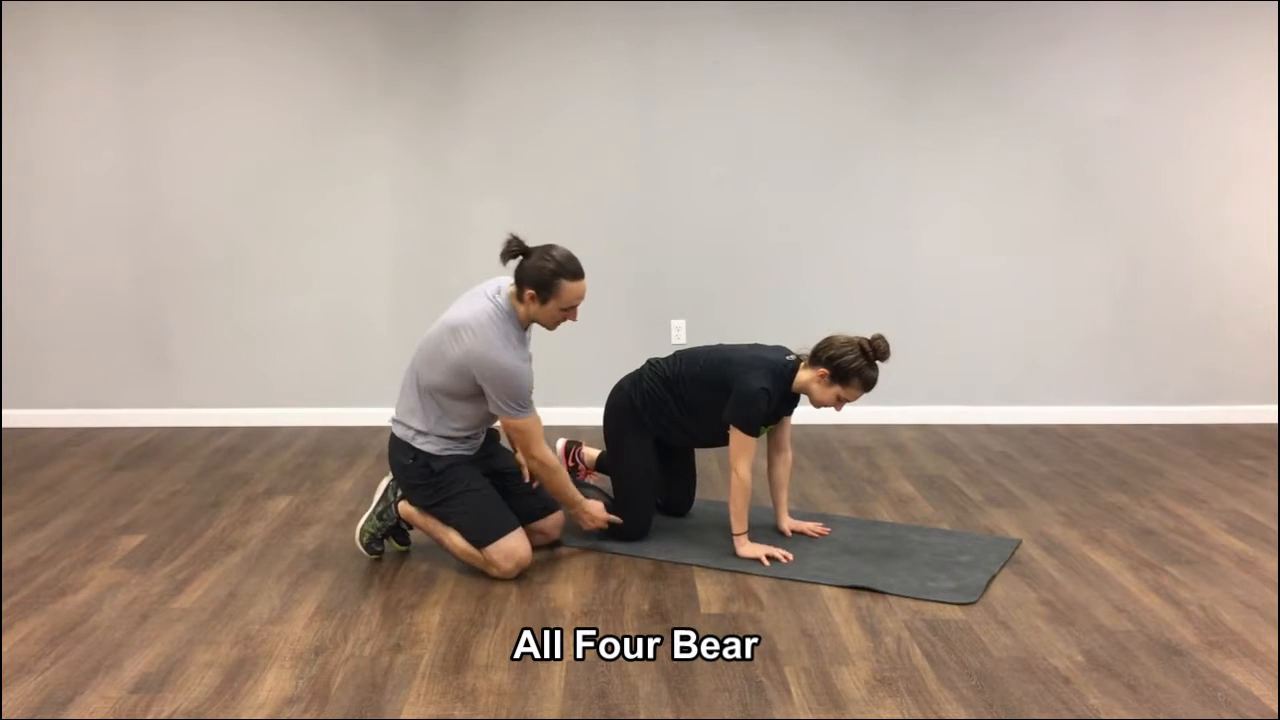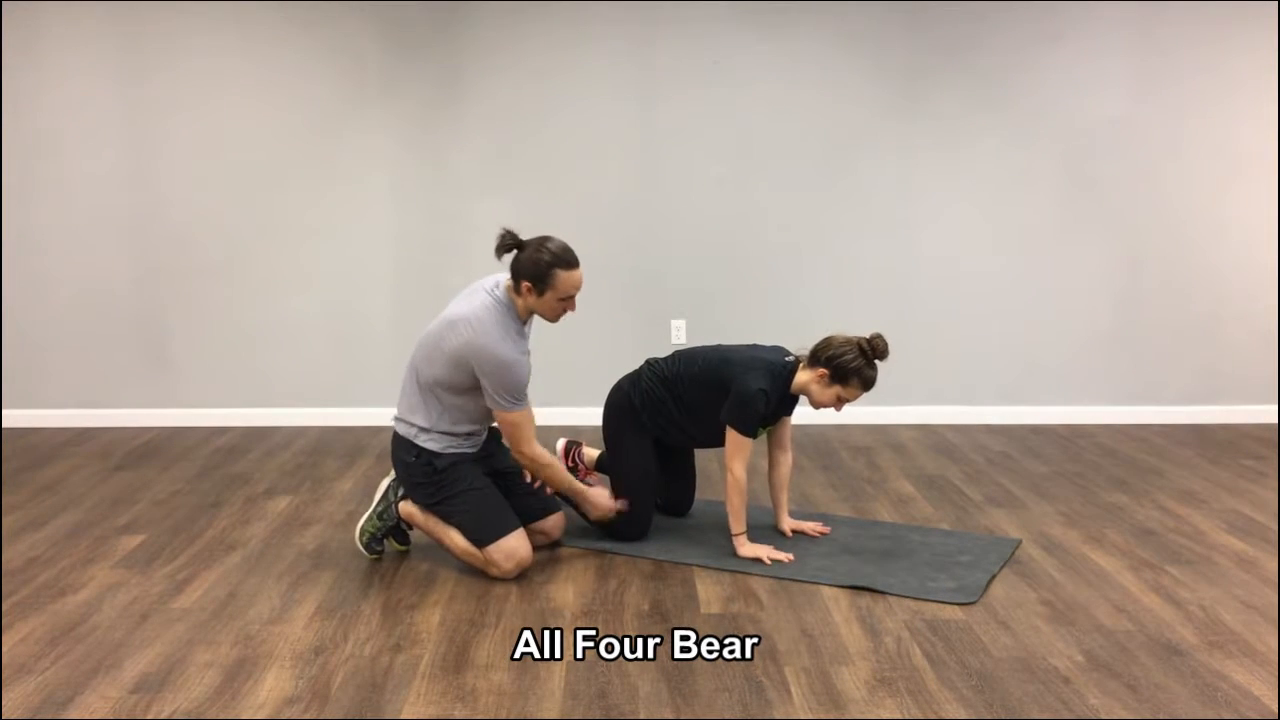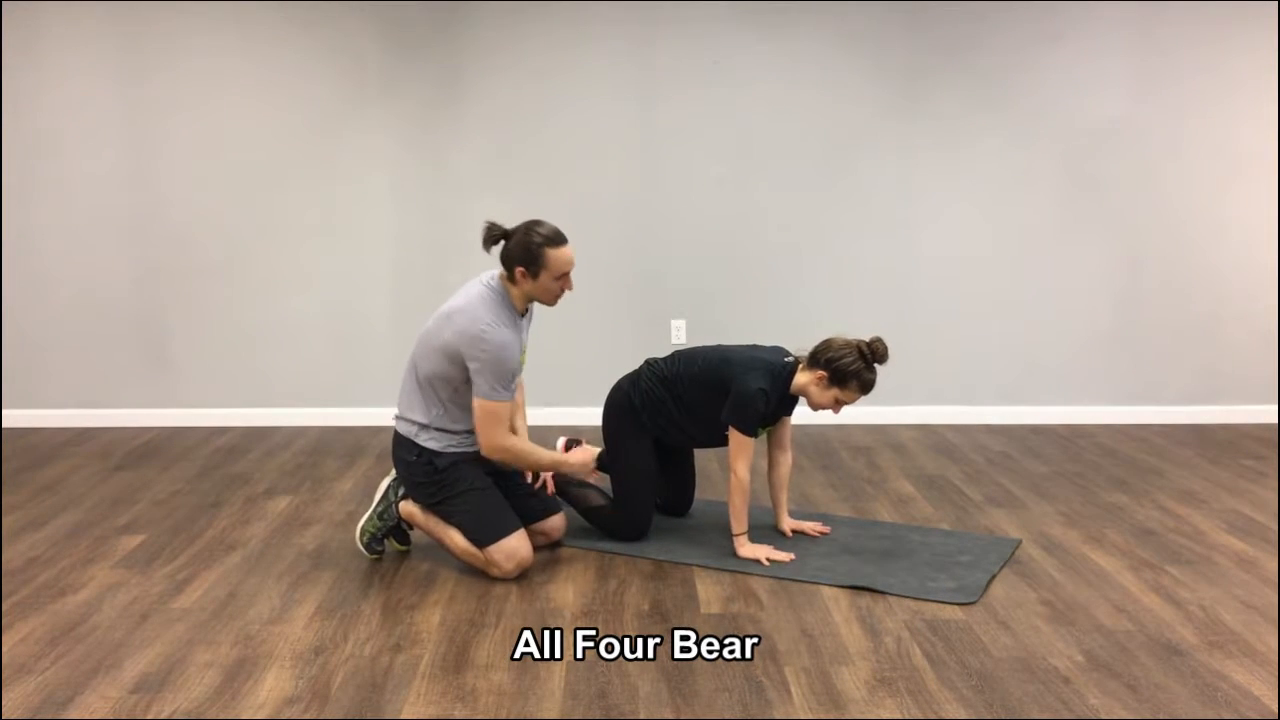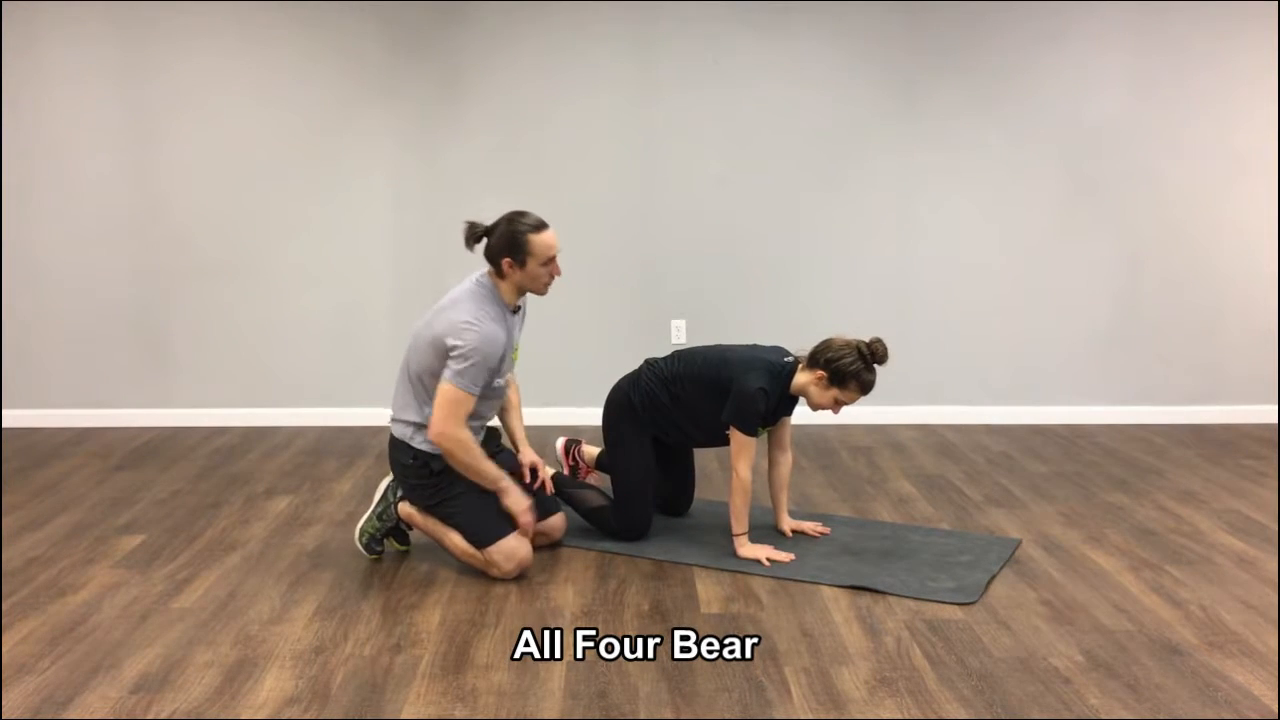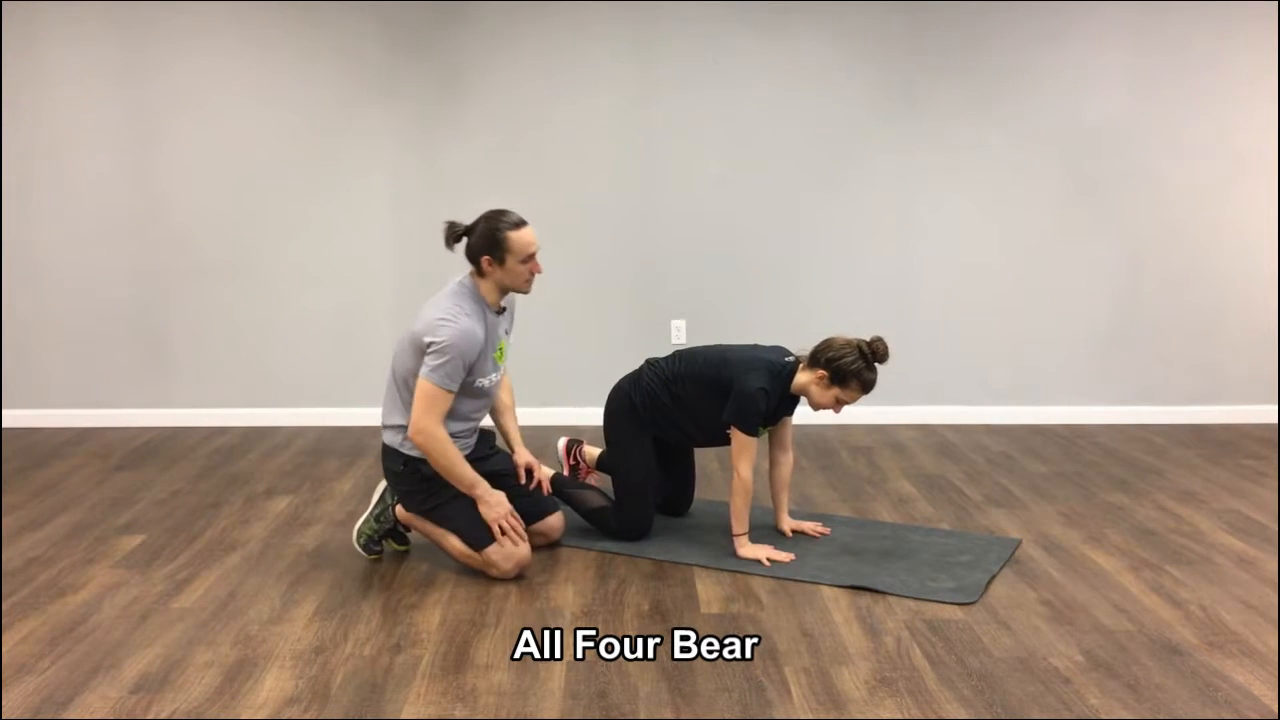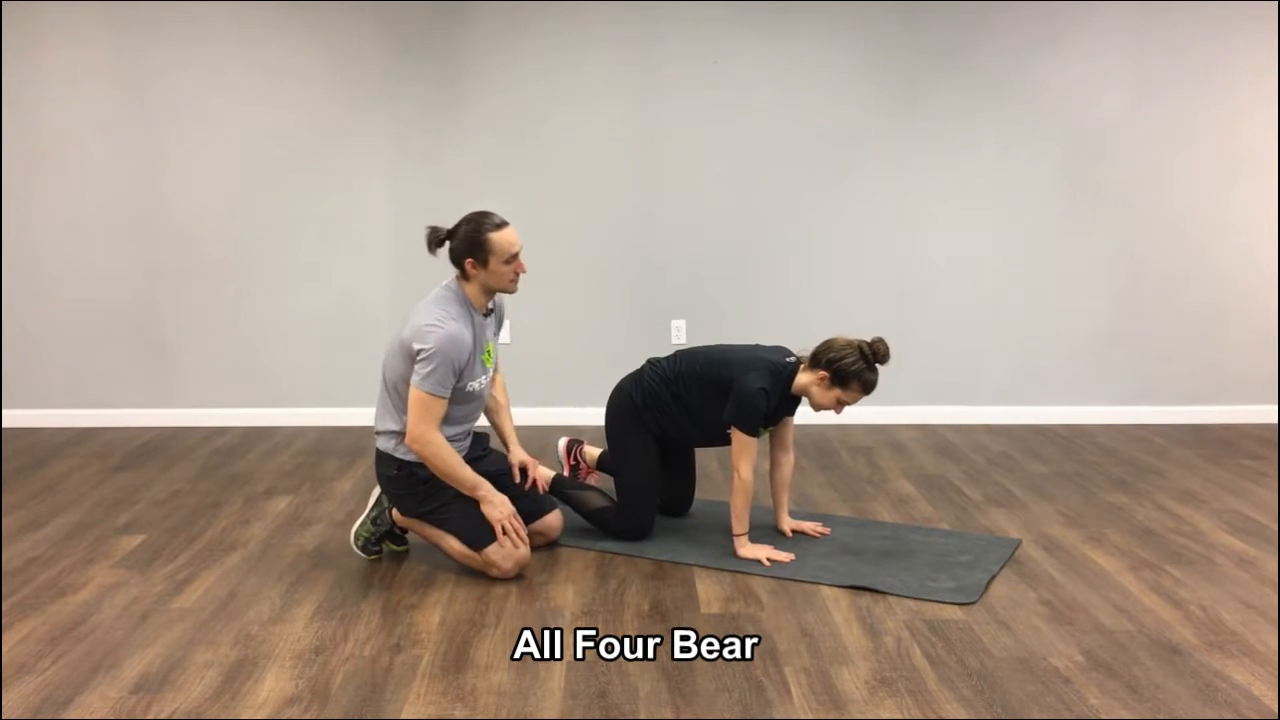
dt=0.2s
person 1, frame 1
left shoulder: (504, 291)
right shoulder: (501, 354)
right elbow: (537, 454)
left wrist: (519, 447)
right wrist: (581, 507)
left hip: (471, 439)
right hip: (428, 455)
left knee: (548, 527)
right knee: (511, 559)
left ankle: (436, 503)
right ankle: (403, 508)
person 1, frame 2
left shoulder: (500, 289)
right shoulder: (498, 346)
right elbow: (526, 452)
left wrist: (533, 455)
right wrist: (585, 496)
left hip: (473, 438)
right hip: (431, 452)
left knee: (549, 528)
right knee: (512, 559)
left ankle: (444, 503)
right ankle: (404, 507)
person 1, frame 3
left shoulder: (508, 295)
right shoulder: (492, 335)
right elbow: (495, 444)
left wrist: (526, 445)
right wrist: (566, 462)
left hip: (471, 438)
right hip: (432, 451)
left knee: (551, 527)
right knee: (513, 558)
left ankle: (433, 499)
right ankle: (404, 507)
person 1, frame 4
left shoulder: (511, 299)
right shoulder: (480, 328)
right elbow: (444, 432)
left wrist: (522, 446)
right wrist: (505, 488)
left hip: (475, 439)
right hip: (428, 453)
left knee: (551, 527)
right knee: (512, 558)
left ankle: (441, 508)
right ankle: (404, 508)
person 1, frame 5
left shoulder: (501, 301)
right shoulder: (459, 327)
right elbow: (424, 431)
left wrist: (518, 447)
right wrist: (483, 494)
left hip: (469, 443)
right hip: (419, 459)
left knee: (550, 526)
right knee: (511, 558)
left ankle: (428, 508)
right ankle: (402, 511)
person 1, frame 6
left shoulder: (490, 303)
right shoulder: (446, 332)
right elbow: (420, 438)
left wrist: (514, 447)
right wrist: (486, 495)
left hip: (463, 446)
right hip: (414, 464)
left knee: (549, 525)
right knee: (509, 558)
right ankle: (398, 514)
person 2, frame 1
left shoulder: (790, 375)
right shoulder: (757, 385)
left elbow: (780, 453)
right elbow: (739, 469)
left wrist: (783, 517)
right wrist: (742, 542)
left hip: (667, 416)
right hip: (633, 410)
left knee: (677, 505)
right knee: (632, 526)
left ankle: (583, 456)
person 2, frame 2
left shoulder: (789, 377)
right shoulder: (756, 386)
left elbow: (781, 453)
right elbow: (735, 469)
left wrist: (783, 517)
right wrist: (742, 542)
left hip: (665, 417)
right hip: (633, 410)
left knee: (678, 505)
right knee: (631, 526)
left ankle: (584, 456)
person 2, frame 3
left shoulder: (789, 376)
right shoulder: (756, 386)
left elbow: (781, 453)
right elbow: (739, 470)
left wrist: (783, 517)
right wrist: (742, 543)
left hip: (665, 416)
right hip: (632, 409)
left knee: (677, 506)
right knee: (631, 526)
right ankle: (552, 479)
person 2, frame 4
left shoulder: (788, 376)
right shoulder: (756, 386)
left elbow: (780, 453)
right elbow: (741, 470)
left wrist: (783, 517)
right wrist: (742, 542)
left hip: (665, 415)
right hip: (632, 408)
left knee: (676, 504)
right knee: (631, 526)
left ankle: (582, 454)
right ankle: (548, 479)
person 2, frame 5
left shoulder: (790, 376)
right shoulder: (757, 386)
left elbow: (782, 453)
right elbow: (742, 470)
left wrist: (783, 517)
right wrist: (742, 542)
left hip: (666, 416)
right hip: (633, 408)
left knee: (676, 505)
right knee: (632, 525)
left ankle: (583, 455)
right ankle: (546, 480)
person 2, frame 6
left shoulder: (792, 377)
right shoulder: (756, 388)
left elbow: (782, 453)
right elbow: (741, 471)
left wrist: (783, 517)
right wrist: (741, 542)
left hip: (668, 413)
right hip: (634, 407)
left knee: (678, 505)
right knee: (635, 525)
left ankle: (581, 456)
